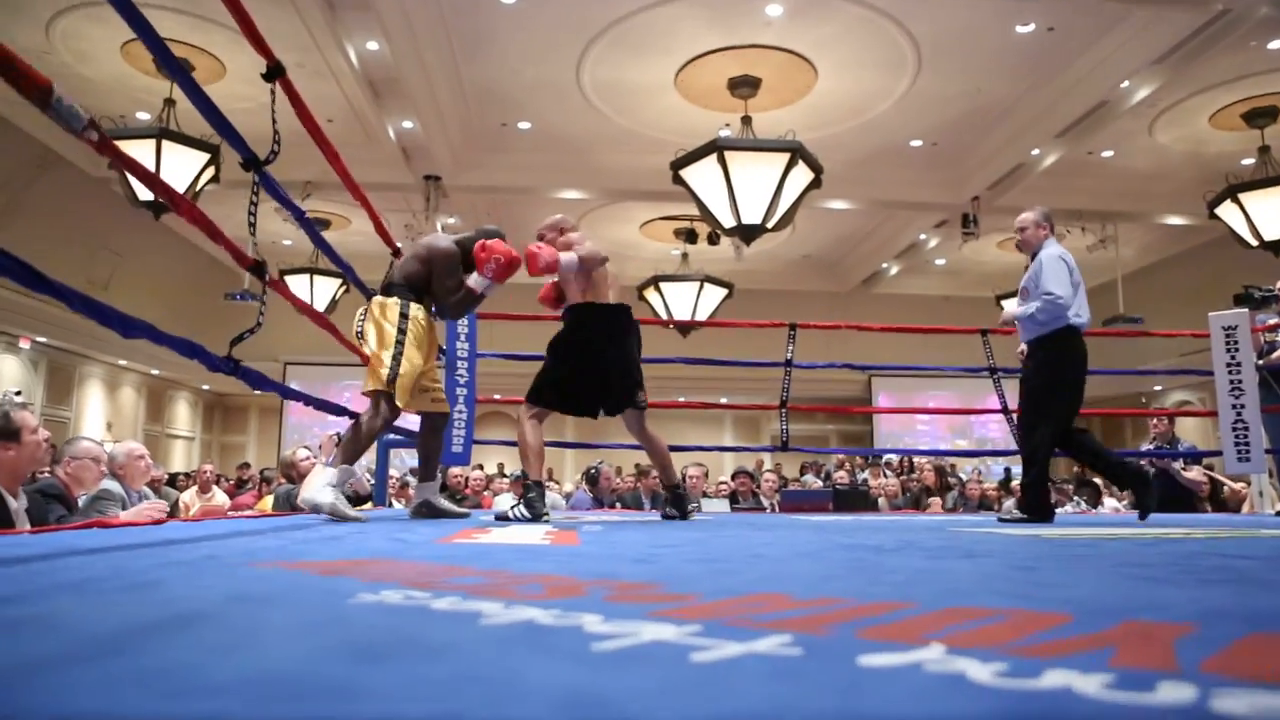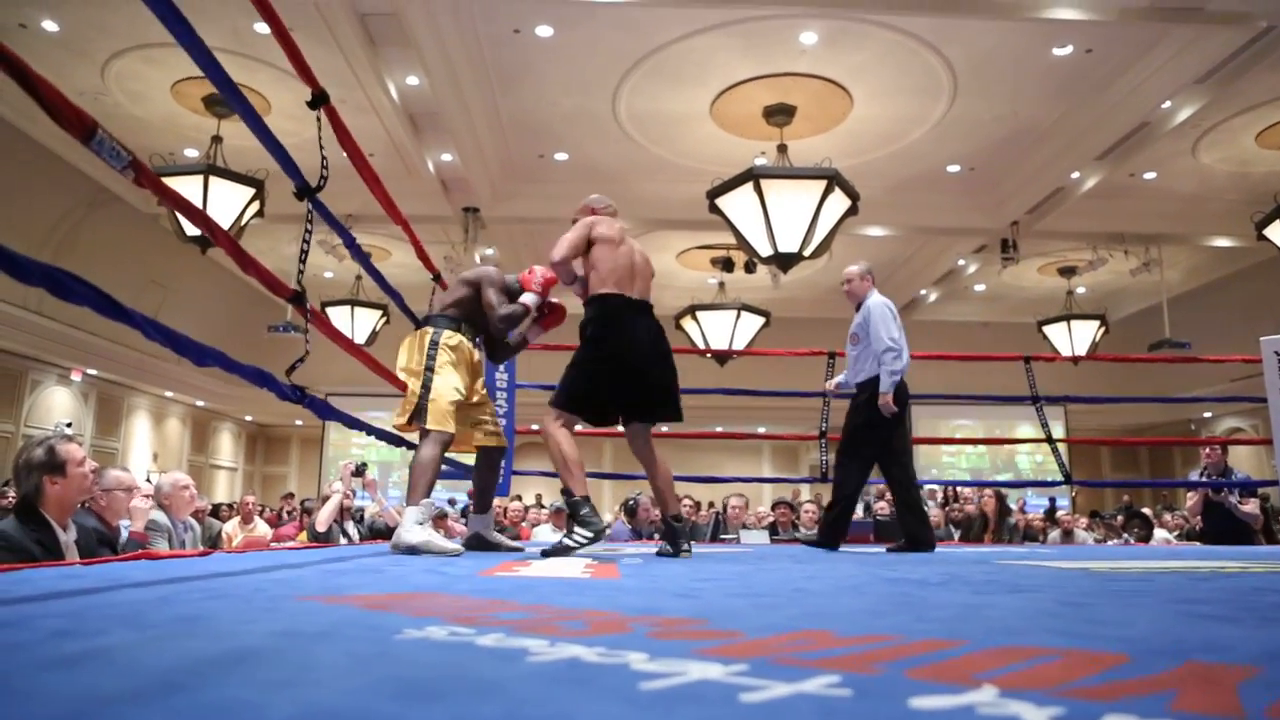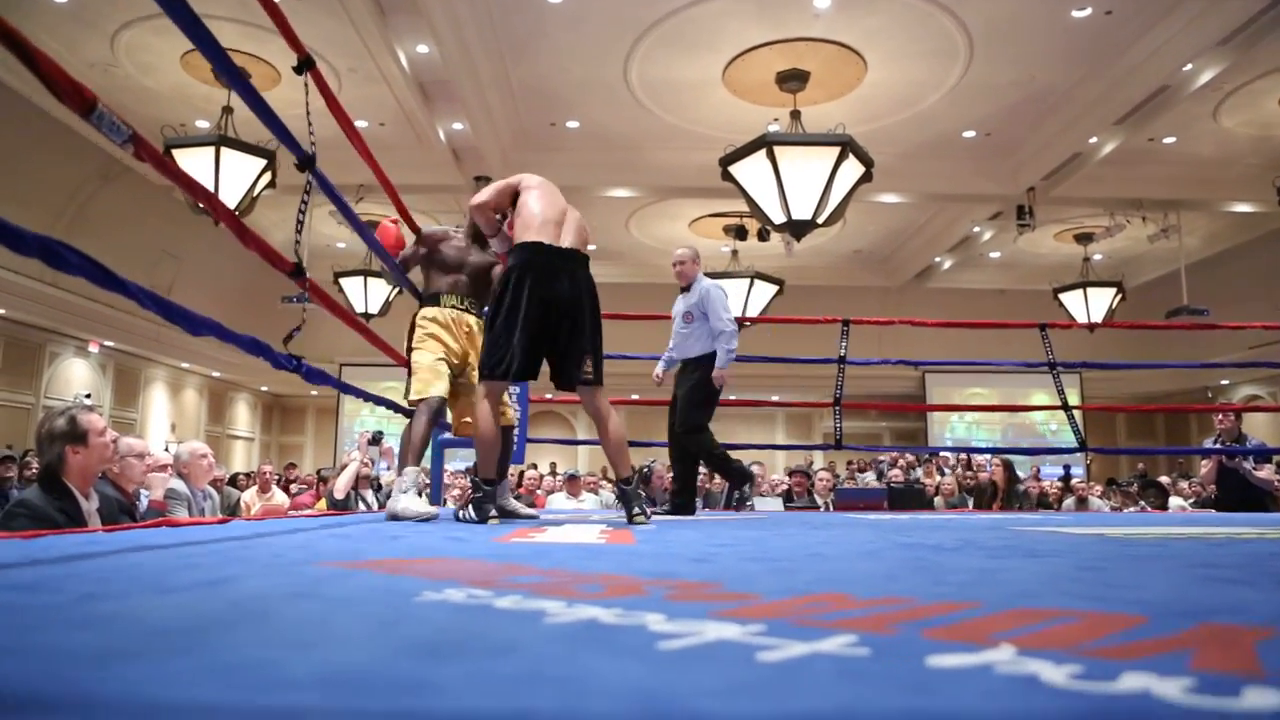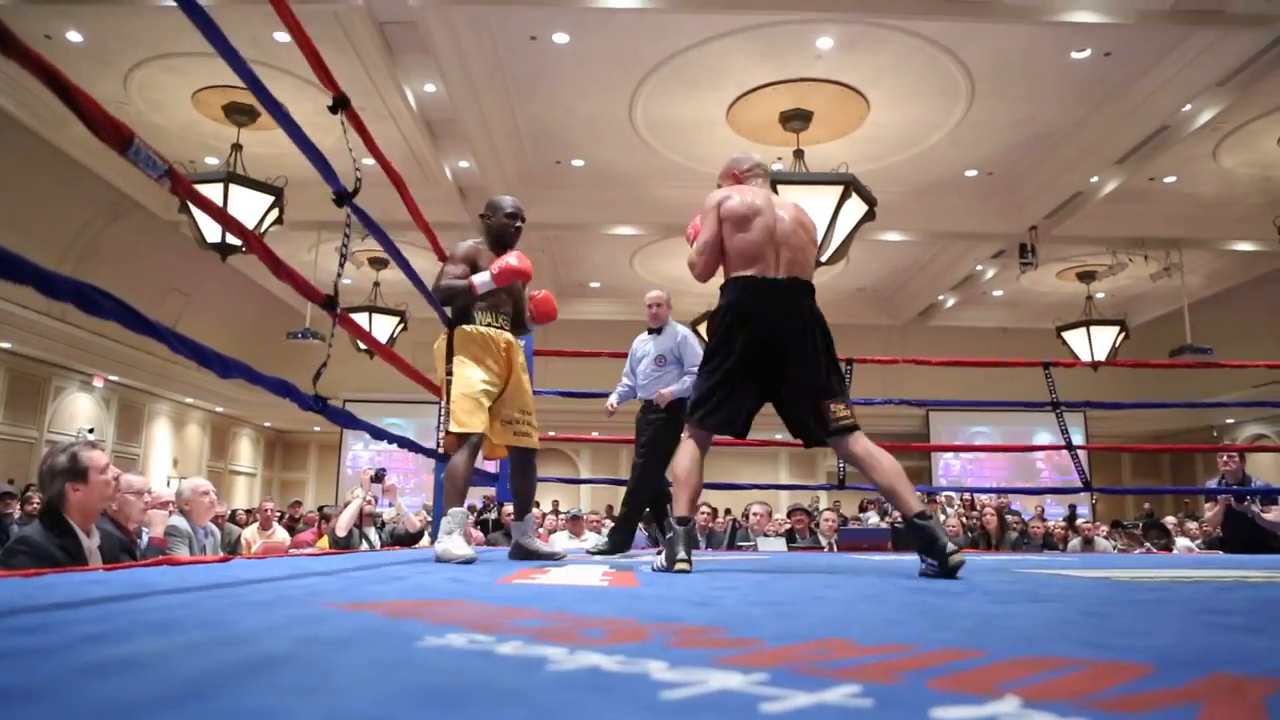
dt=1s
person 1, frame 1
left shoulder: (572, 240)
left elbow: (598, 255)
left wrist: (559, 260)
right wrist: (565, 298)
left hip: (588, 335)
right hip: (621, 334)
left knee: (529, 414)
right knee: (639, 426)
left ankle: (532, 500)
right ankle: (677, 499)
person 1, frame 2
left shoulder: (594, 224)
right shoulder: (639, 253)
left elbow: (557, 260)
left wrist: (575, 280)
left hip: (608, 331)
right hip: (647, 335)
left knee: (555, 423)
right knee: (641, 443)
left ankle: (585, 516)
right ankle: (677, 533)
person 1, frame 3
left shoulder: (527, 183)
right shoulder: (578, 220)
left elbow: (479, 204)
left wrist: (499, 240)
left hip: (528, 274)
right hip: (575, 282)
left knee: (490, 392)
right knee: (596, 401)
left ankle: (483, 500)
right ankle: (631, 499)
person 1, frame 4
left shoulder: (723, 199)
right shoulder: (801, 216)
left elbow: (699, 268)
left wrist: (701, 242)
left hip: (749, 316)
right hip: (801, 319)
left knee: (697, 436)
right knee: (849, 441)
left ankle: (677, 542)
right ankle: (931, 535)
person 2, frame 1
left shoulder: (449, 250)
right shoulder: (447, 250)
left elbow: (457, 308)
right elbow: (447, 309)
left wrist: (490, 279)
right wrist: (483, 277)
left hip: (411, 320)
right hip: (400, 315)
left knee: (437, 410)
right knee: (388, 404)
left ankle: (427, 498)
right ankle: (324, 485)
person 2, frame 2
left shoulder: (500, 298)
right shoulder: (491, 277)
left elbow: (498, 355)
right elbow: (499, 324)
left wrist: (535, 328)
right wrist: (532, 298)
left hip: (461, 354)
right hip: (441, 346)
left knee: (493, 443)
right knee: (438, 434)
left ankle: (480, 531)
right ankle: (412, 527)
person 2, frame 3
left shoulder: (493, 257)
right shoulder: (438, 237)
right elbow: (398, 266)
right wrist: (399, 247)
left hip: (474, 332)
right hip: (435, 325)
left knee: (502, 415)
right knee: (431, 402)
left ankle: (501, 498)
right ankle: (403, 492)
person 2, frame 4
left shoulder: (516, 267)
right shoulder: (467, 251)
right elbow: (440, 293)
left wrist: (536, 316)
right wrist: (490, 279)
left hip: (508, 351)
right hip: (469, 344)
left knee: (524, 445)
right knee: (469, 437)
left ankle: (524, 537)
right ankle: (450, 534)
person 3, frame 1
left shoulder: (1049, 258)
right shoulder: (1043, 260)
left elbow: (1056, 303)
left wrist: (1018, 314)
right wrist: (1029, 342)
left hip: (1056, 352)
right hip: (1055, 351)
left knee: (1038, 430)
right knee: (1060, 430)
left ankle: (1035, 506)
right ankle: (1133, 478)
person 3, frame 2
left shoulder: (876, 306)
right shoulder: (865, 312)
left elbow: (890, 350)
left wrist: (885, 390)
right wrist: (839, 380)
left hip: (876, 395)
right hip: (875, 394)
left knee: (851, 461)
right knee: (896, 466)
left ankle: (831, 533)
right ankle: (918, 536)
person 3, frame 3
left shoulder: (708, 290)
right shoulder: (680, 300)
left elbow: (726, 329)
left wrist: (721, 365)
right wrist: (663, 365)
left hip: (705, 369)
right hip: (687, 370)
left knee: (689, 428)
right knee: (677, 432)
left ankle: (738, 475)
right ankle: (682, 499)
person 3, frame 4
left shoulder: (681, 336)
right shoulder: (639, 342)
left elbow: (696, 372)
right elbow: (630, 379)
left wrist: (672, 392)
right wrist: (614, 398)
left hip: (669, 411)
right hip: (647, 410)
left knee: (644, 471)
right knee: (651, 474)
left ankle: (619, 537)
